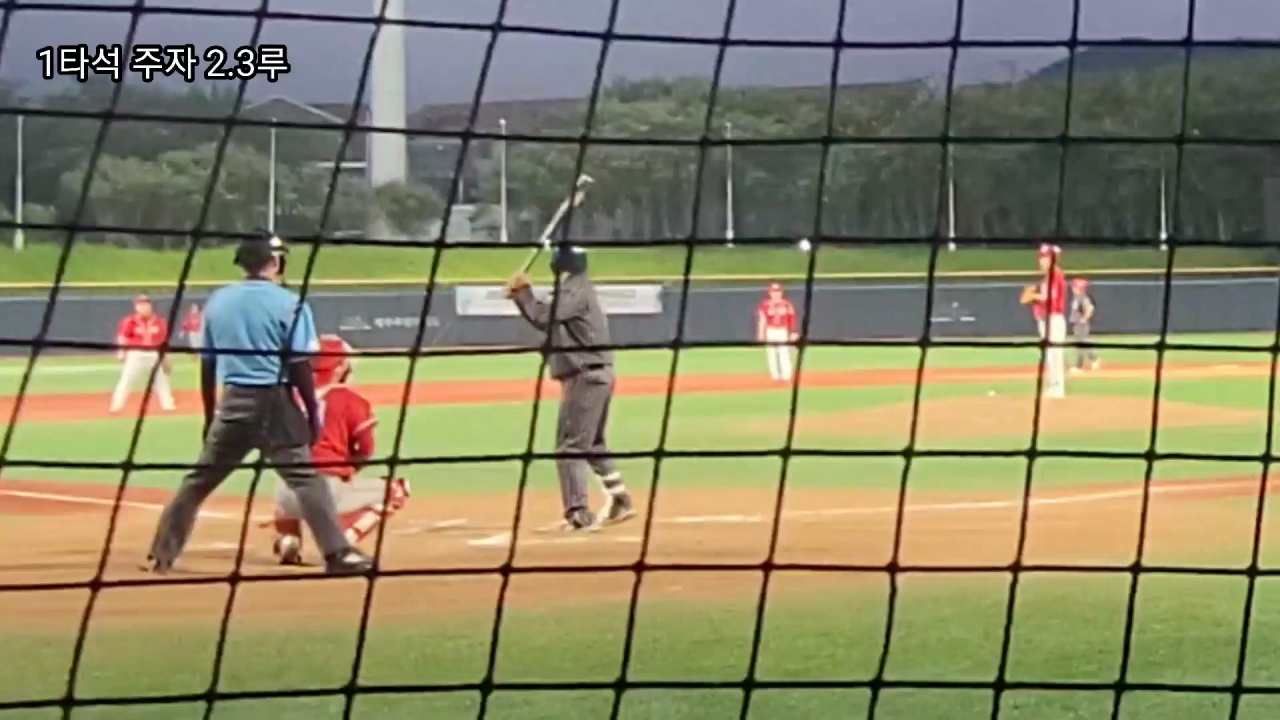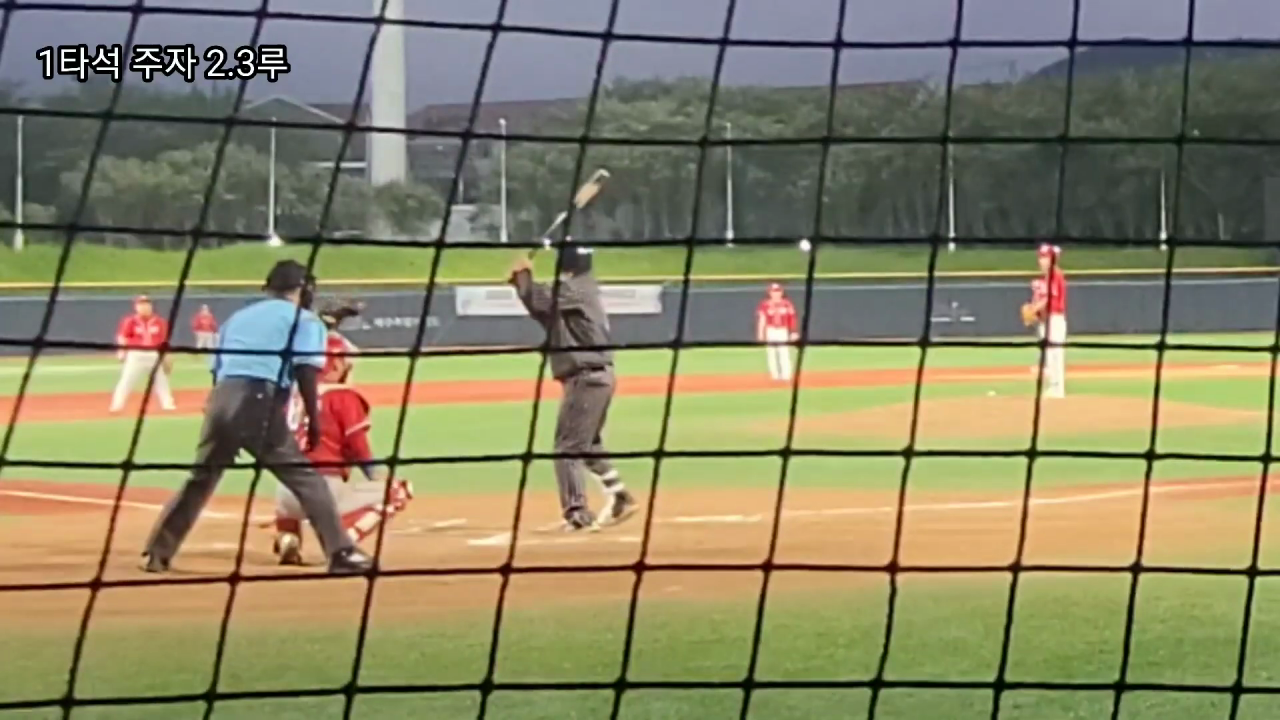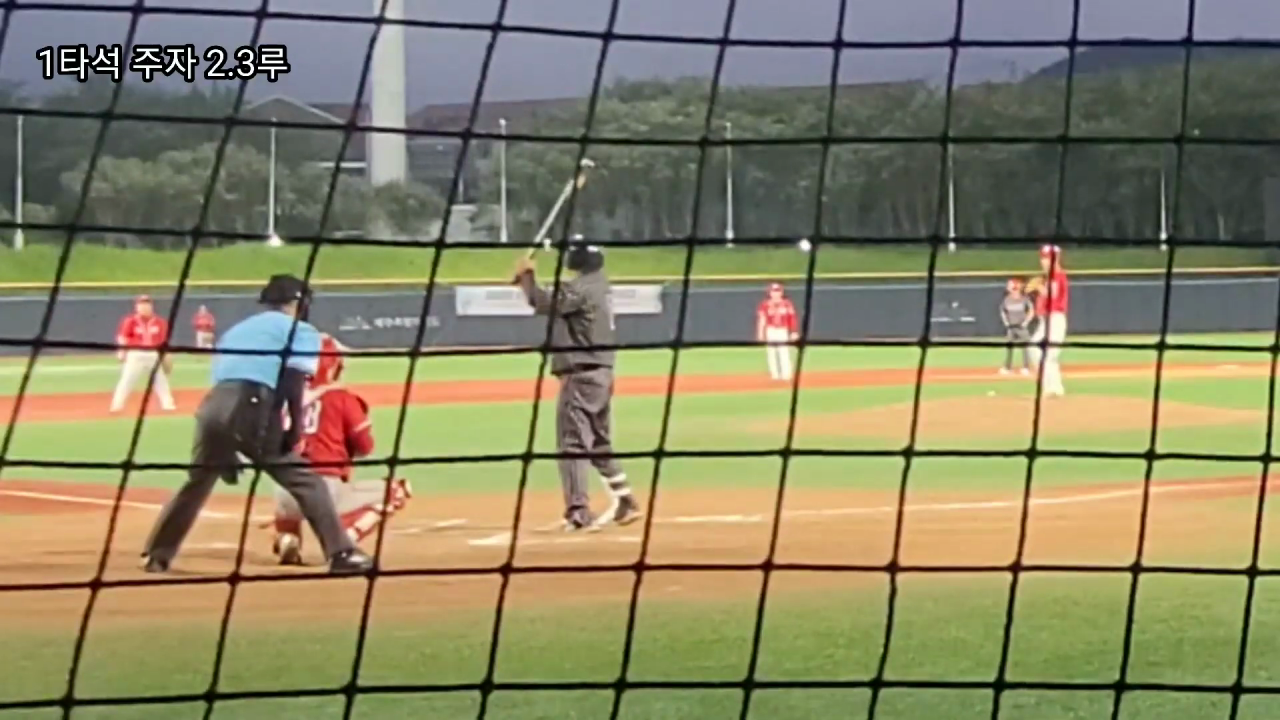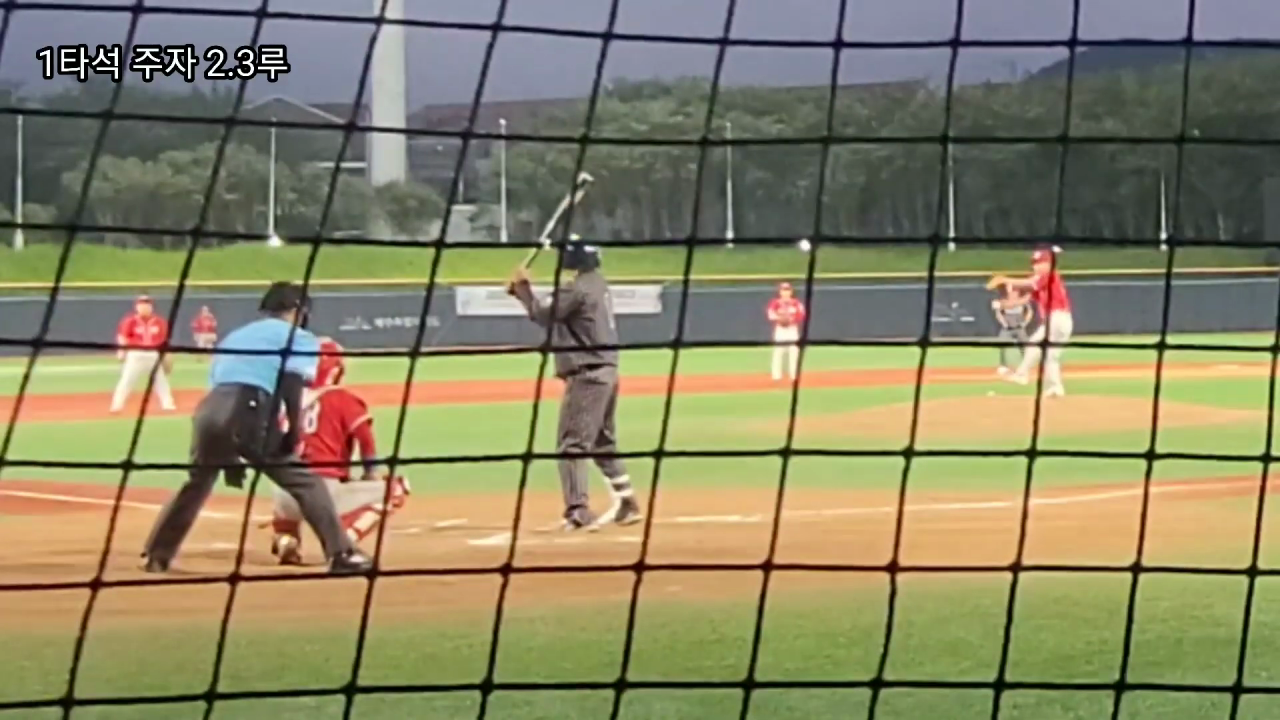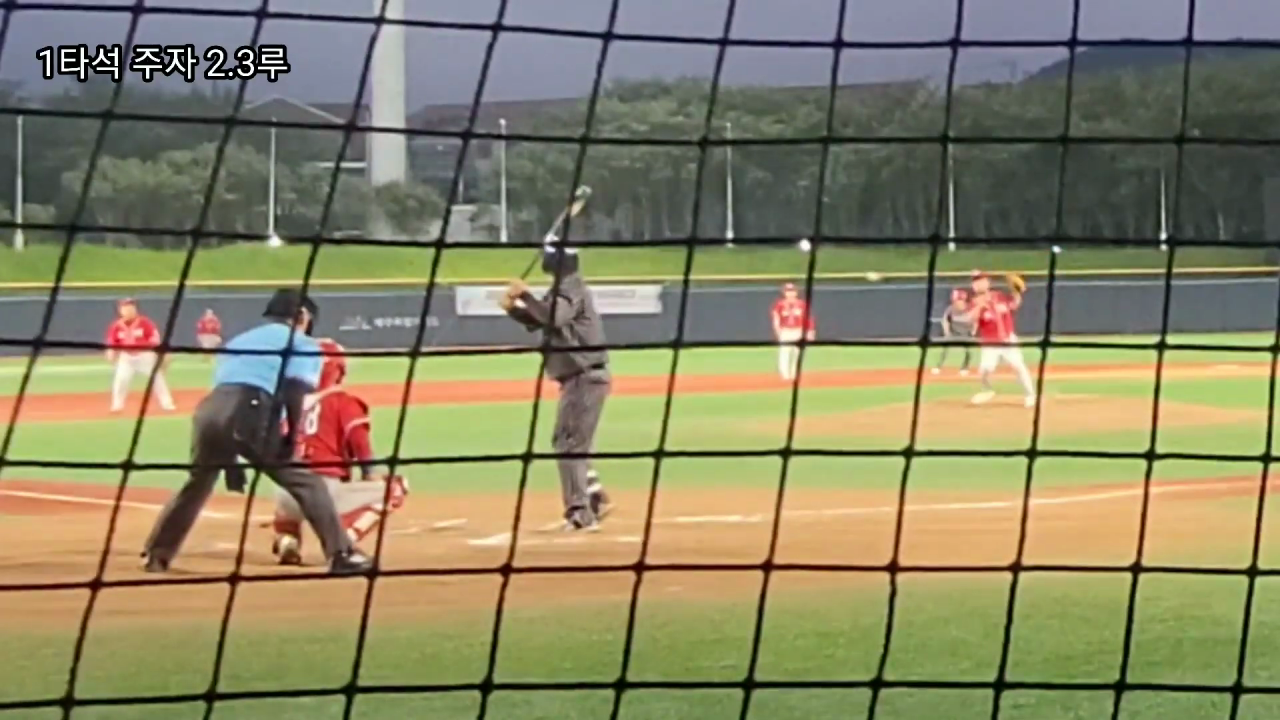
dt=1s
person 1, frame 1
left shoulder: (217, 301)
right shoulder: (289, 303)
left elbow: (208, 365)
right elbow: (299, 366)
left wrist: (209, 416)
right wrist: (313, 414)
left hip: (232, 404)
right hip: (274, 403)
left knee: (199, 480)
right knee: (306, 479)
left ankle: (160, 555)
right ankle: (338, 554)
person 1, frame 2
left shoulder: (238, 316)
right shoulder: (304, 319)
right elbow: (305, 369)
left wrist: (226, 435)
right wrist: (314, 419)
left hip: (221, 399)
right hip: (260, 402)
left knee: (199, 480)
right knee: (307, 479)
left ankle: (156, 553)
right ankle: (341, 552)
person 1, frame 3
left shoulder: (235, 329)
right shoulder: (299, 330)
right elbow: (293, 375)
left wrist: (226, 452)
right wrist: (296, 423)
left hip: (214, 405)
right hip: (253, 408)
left knee: (197, 482)
right knee: (306, 481)
left ankle: (155, 555)
right ankle: (341, 553)
person 1, frame 4
left shoulder: (234, 336)
right shoulder: (297, 336)
right elbow: (292, 380)
left wrist: (229, 456)
right wrist: (294, 428)
left hip: (210, 409)
right hip: (249, 411)
left knee: (196, 484)
right knee: (306, 482)
left ankle: (155, 556)
right ankle: (341, 554)
person 1, frame 5
left shoulder: (238, 340)
right shoulder: (302, 343)
right elbow: (294, 388)
left wrist: (230, 459)
right wrist: (293, 433)
left hip: (211, 410)
right hip: (251, 413)
left knee: (197, 484)
right knee: (307, 483)
left ankle: (156, 555)
right ankle: (341, 554)
person 2, frame 1
left shoulder: (574, 290)
right shoulder: (577, 289)
left elbow: (545, 316)
right elbow: (547, 319)
left wrist: (524, 290)
right wrist: (521, 296)
left hip: (585, 377)
right hip: (598, 375)
left knee: (570, 447)
right knee: (593, 444)
left ankle: (579, 515)
right ankle: (620, 501)
person 2, frame 2
left shoulder: (576, 289)
right shoulder: (580, 289)
left elbow: (539, 298)
right elbow: (544, 315)
left wrist: (524, 273)
right wrist: (521, 283)
left hip: (586, 378)
right hip: (597, 376)
left knee: (568, 448)
right knee: (587, 444)
left ankle: (578, 515)
right ankle: (620, 498)
person 2, frame 3
left shoulder: (581, 288)
right shoulder: (596, 283)
left elbow: (543, 304)
right elbow: (554, 303)
left wrist: (527, 274)
right wrist: (526, 282)
left hip: (581, 375)
right hip: (600, 373)
left knee: (572, 444)
right knee: (599, 443)
left ankle: (579, 513)
right ankle: (625, 503)
person 2, frame 4
left shoulder: (579, 288)
right shoulder: (595, 284)
left elbow: (543, 315)
right elbow: (553, 310)
left wrist: (523, 285)
right wrist: (521, 292)
left hip: (587, 375)
right hip: (605, 373)
left knee: (572, 444)
right knee: (604, 443)
left ankle: (579, 512)
right ankle: (627, 505)
person 2, frame 5
left shoulder: (571, 289)
right shoulder: (562, 289)
left elbow: (553, 318)
right elbow: (536, 320)
left wrist: (524, 295)
right wrist: (513, 306)
left hip: (584, 377)
right hip: (584, 377)
left knee: (570, 446)
right knee: (570, 443)
left ankle: (580, 515)
right ankle: (596, 499)
person 3, frame 1
right shoulder: (347, 398)
right elbow: (366, 449)
right wrist: (349, 465)
left hip: (288, 494)
right hip: (328, 490)
right knee: (395, 491)
left ankle: (288, 541)
person 3, frame 2
left shoulder: (294, 392)
right shoulder: (344, 397)
right elbow: (359, 448)
right wrist: (379, 480)
left hip: (288, 493)
right knee: (398, 491)
left ankle: (287, 540)
person 3, frame 3
right shoulder: (341, 397)
right elbow: (364, 446)
right wrist: (346, 452)
left hip: (286, 495)
right hip: (325, 491)
right knee: (396, 491)
left ankle: (287, 540)
person 3, frame 4
right shoulder: (340, 398)
right elbow: (364, 436)
right wrist: (371, 472)
left hip: (285, 497)
right hip: (324, 491)
right knee: (395, 490)
left ankle: (286, 540)
person 3, frame 5
right shoulder: (342, 400)
right elbow: (359, 440)
right wrist: (370, 475)
left hip: (288, 498)
right hip: (325, 492)
right knee: (393, 488)
left ankle: (286, 540)
